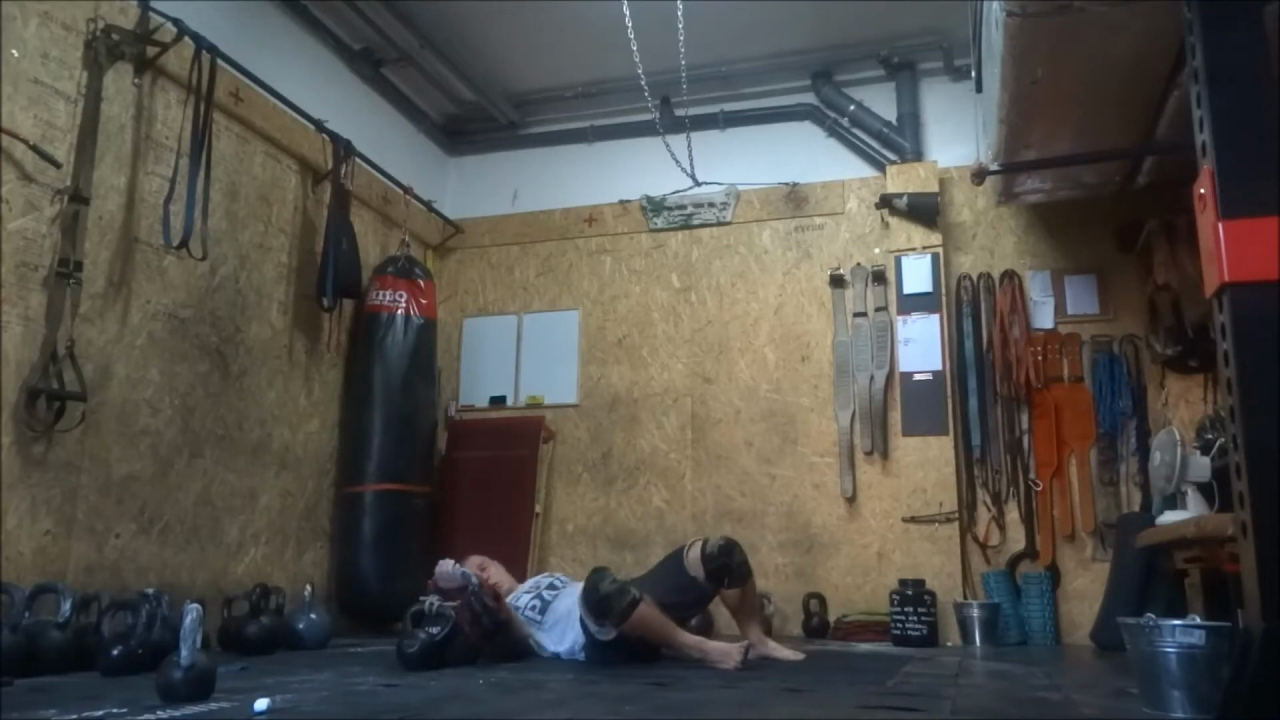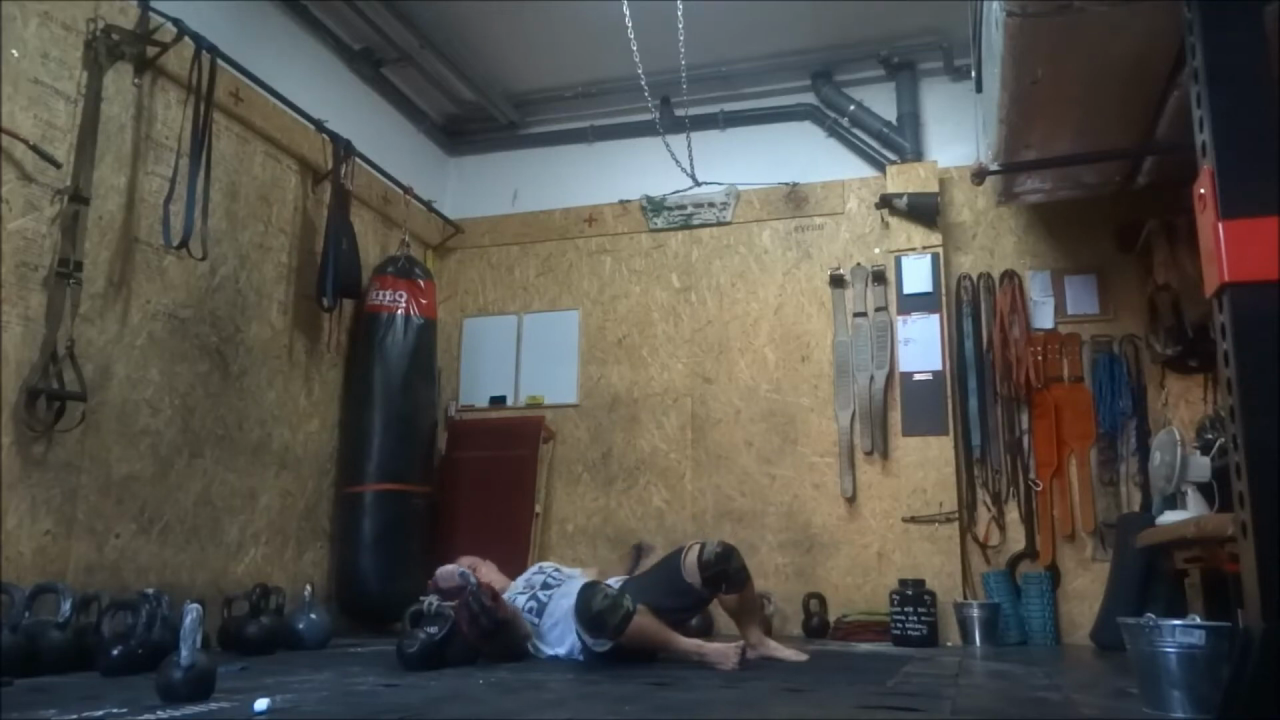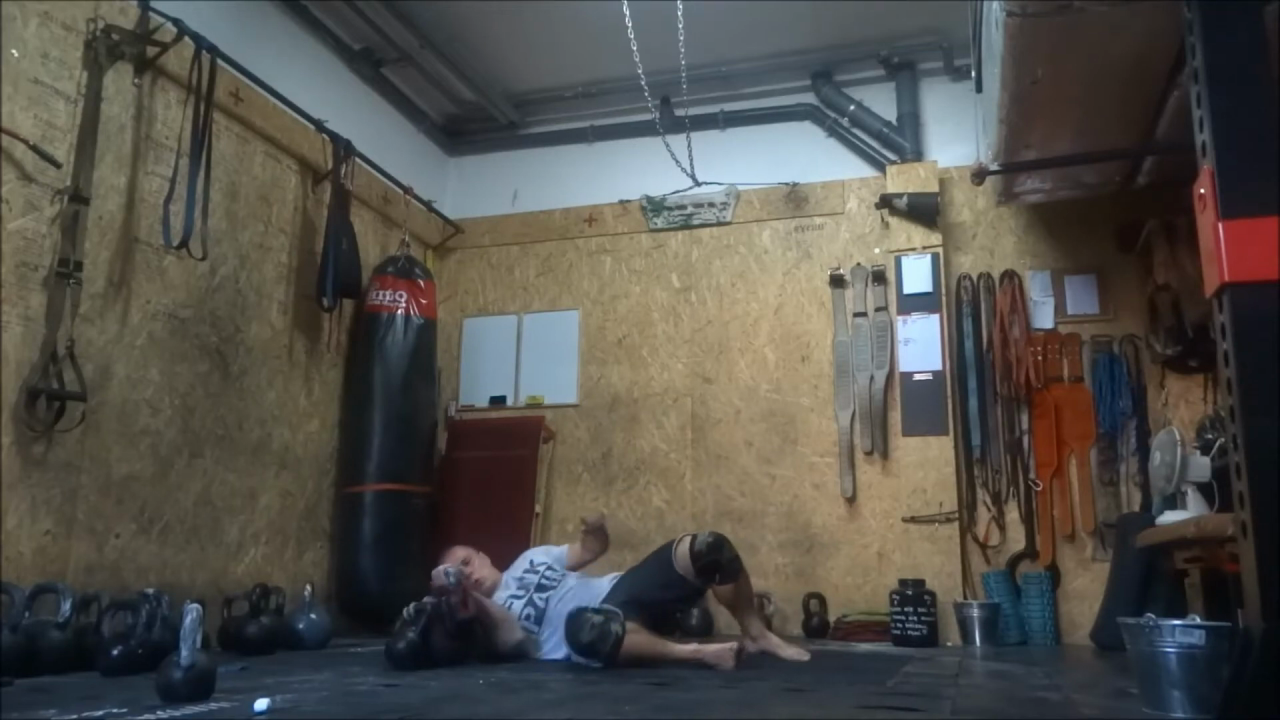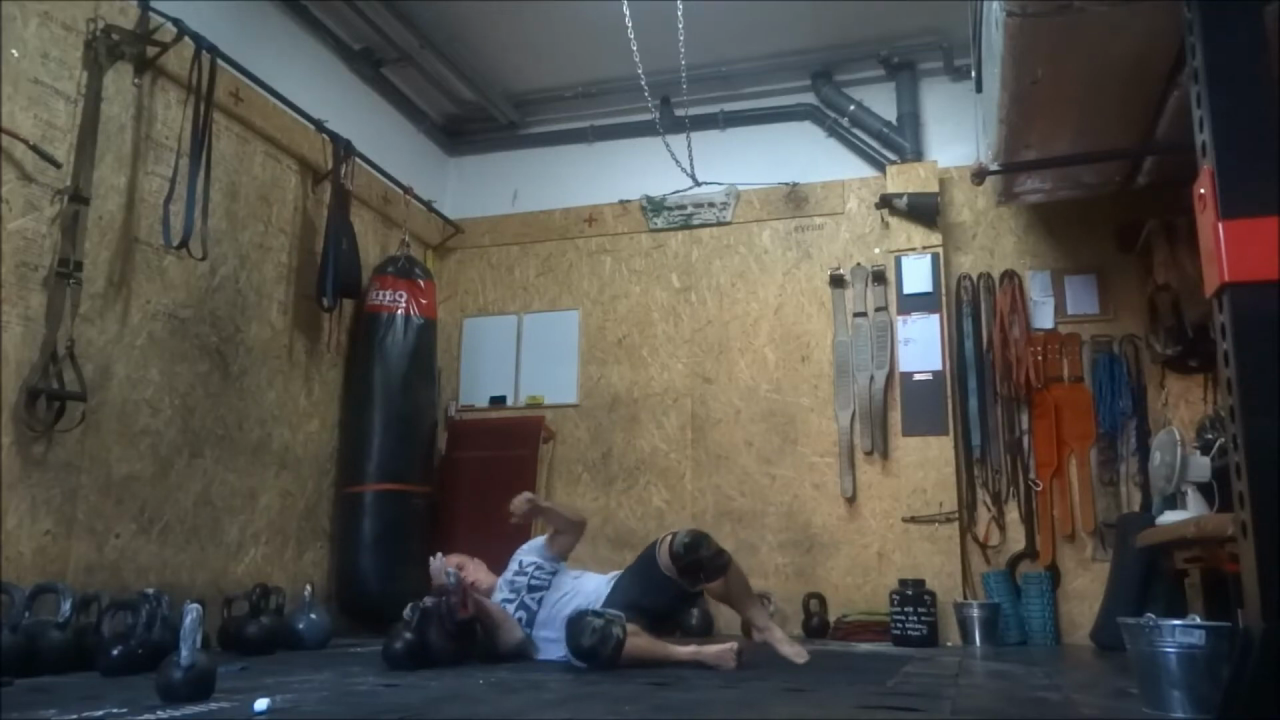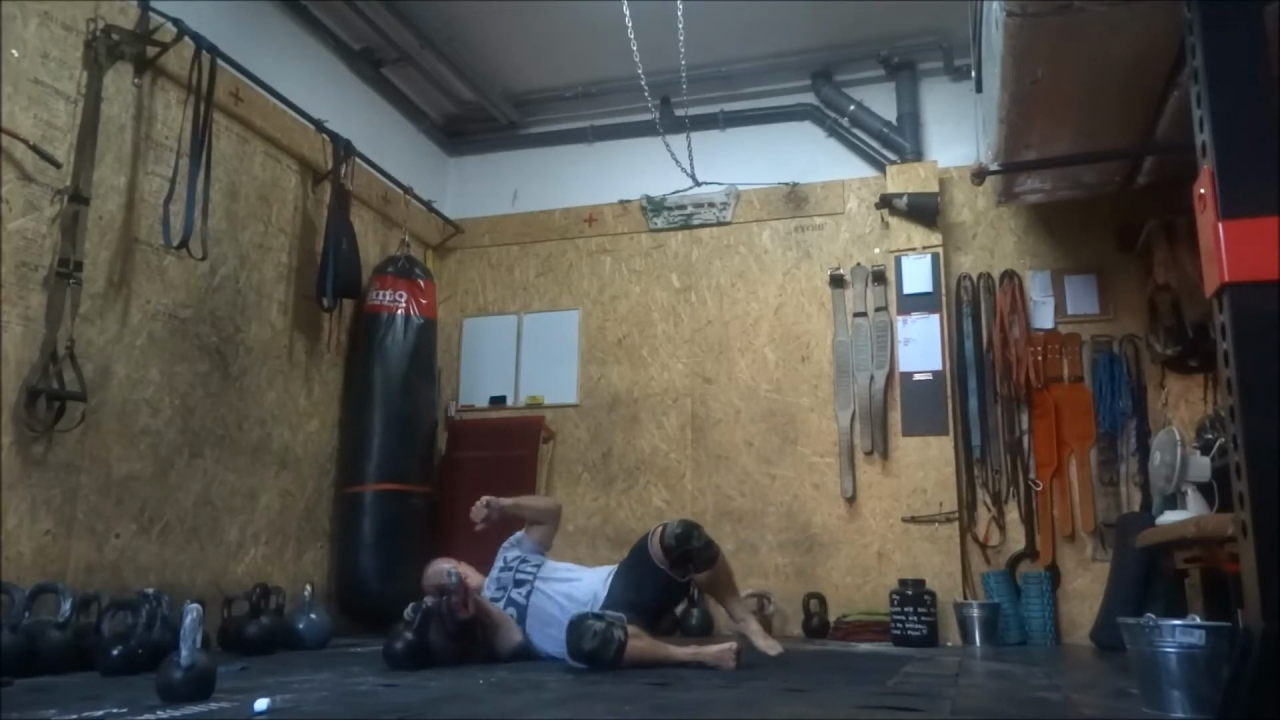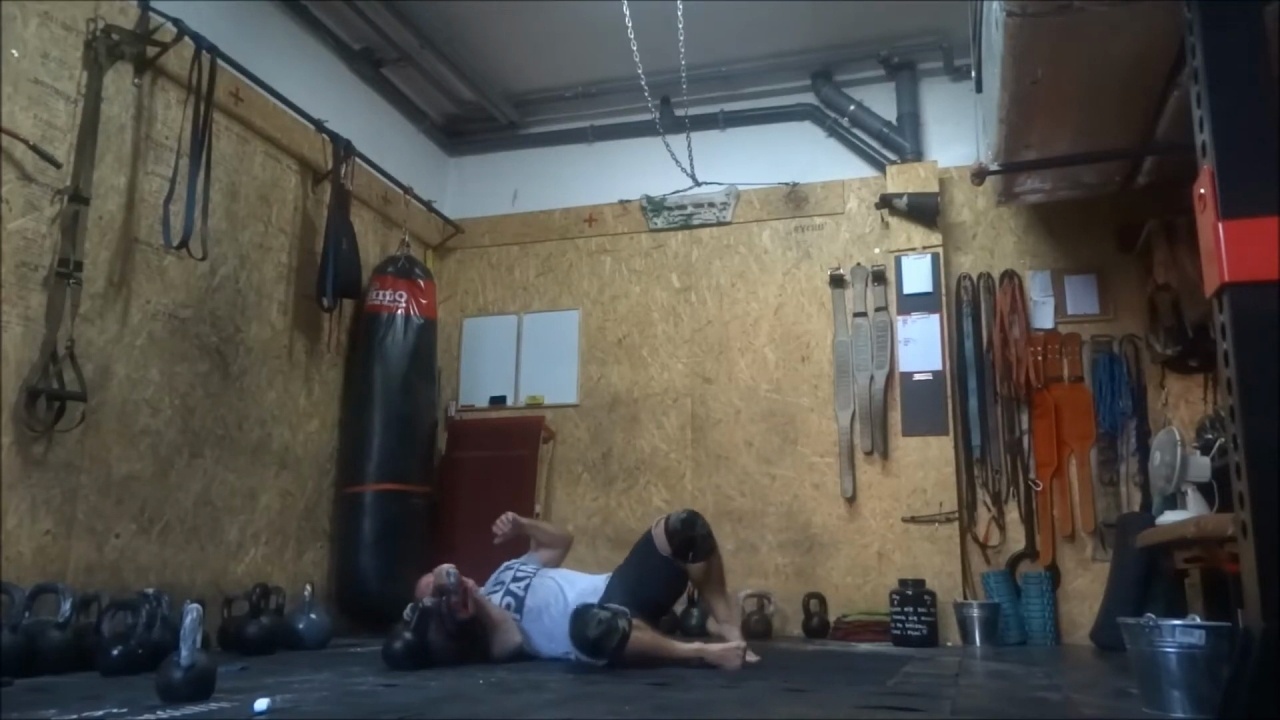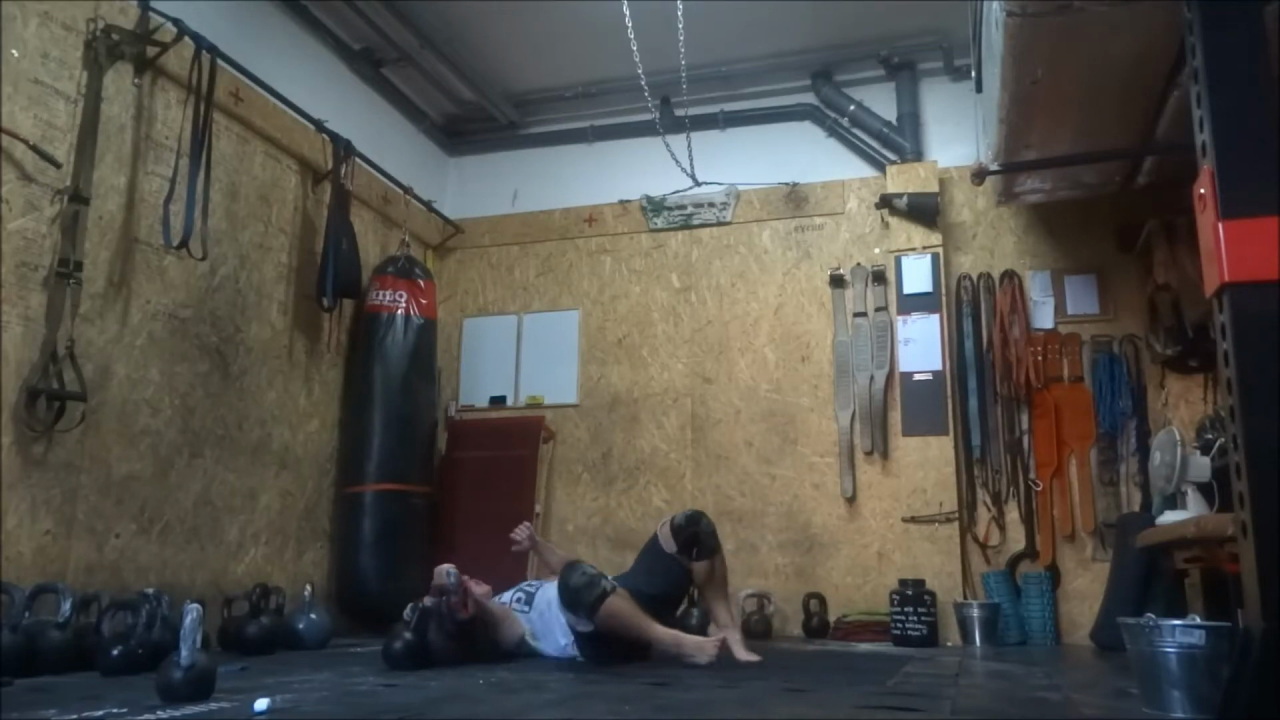
dt=0.3s
person 1, frame 1
left shoulder: (547, 578)
right shoulder: (503, 611)
right elbow: (520, 632)
right wrist: (464, 590)
left hip: (634, 598)
right hip: (605, 642)
left knee: (719, 552)
right knee: (601, 584)
left ankle: (756, 640)
right ankle: (701, 649)
person 1, frame 2
left shoulder: (539, 570)
right elbow: (521, 636)
left wrist: (636, 566)
left hip: (626, 594)
right hip: (605, 644)
left knee: (716, 557)
right knee: (596, 599)
left ankle: (756, 641)
right ankle: (699, 650)
person 1, frame 3
left shoulder: (530, 560)
right shoulder: (492, 610)
left elbow: (594, 550)
right elbow: (516, 642)
left wrist: (596, 530)
right wrist: (464, 598)
left hip: (623, 590)
right hip: (603, 622)
left knee: (707, 548)
right knee: (584, 629)
left ankle: (756, 635)
right ankle: (696, 653)
person 1, frame 4
left shoulder: (525, 557)
left elbow: (574, 527)
right elbow: (515, 643)
left wrist: (538, 508)
left hip: (623, 590)
right hip: (602, 625)
left knee: (687, 546)
right knee: (584, 631)
left ankle: (763, 626)
right ankle: (698, 654)
person 1, frame 5
left shoulder: (510, 556)
right shoulder: (485, 612)
left elbow: (551, 510)
right elbow: (513, 644)
left wrist: (501, 506)
right wrist: (473, 600)
left hip: (620, 585)
right hip: (601, 620)
left knee: (679, 536)
right knee: (584, 637)
left ankle: (743, 619)
right ankle: (698, 655)
person 1, frame 6
left shoulder: (508, 572)
right shoulder: (480, 616)
left elbow: (561, 541)
right elbow: (508, 645)
left wrist: (520, 525)
right wrist: (467, 600)
left hip: (616, 588)
right hip: (595, 618)
left knee: (684, 526)
right knee: (588, 625)
left ankle: (724, 622)
right ankle: (701, 651)
person 1, frame 7
left shoulder: (516, 595)
right shoulder: (491, 618)
left elbow: (564, 570)
right elbow: (511, 632)
left wrist: (535, 543)
right wrist: (466, 599)
left hip: (626, 597)
right hip: (602, 640)
left knee: (691, 525)
right knee: (576, 576)
left ankle: (725, 628)
right ankle: (678, 642)
